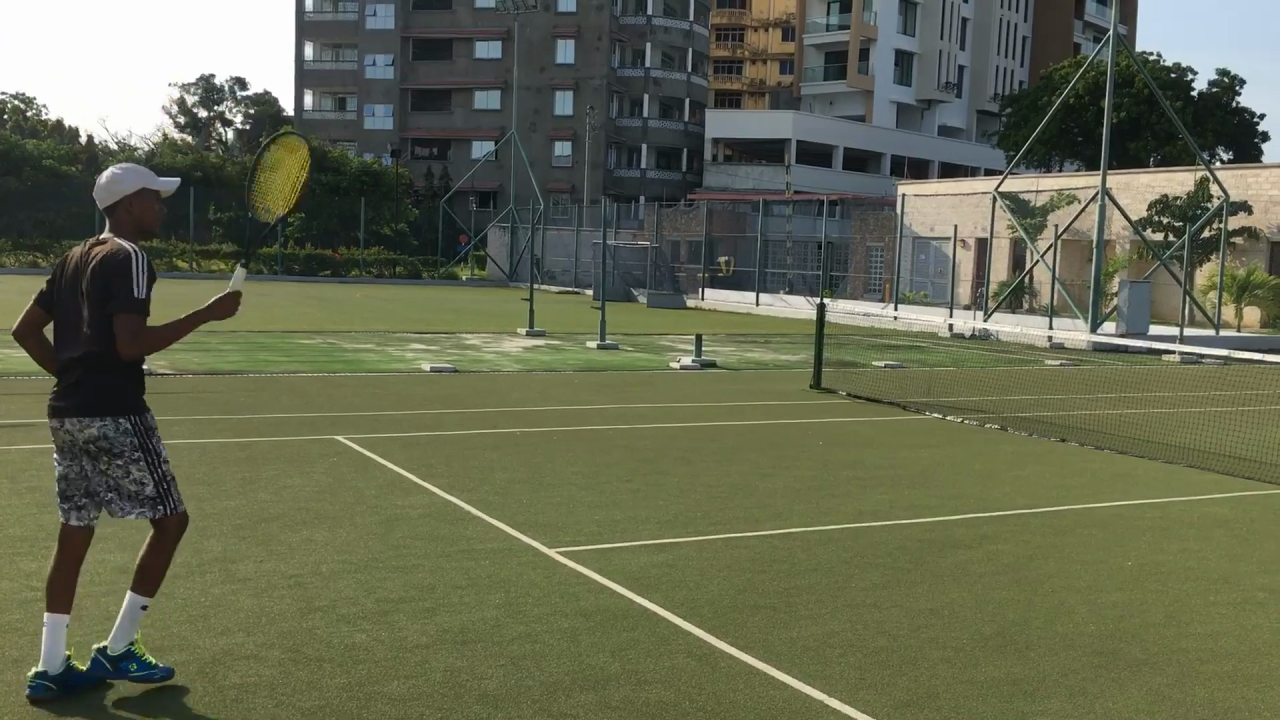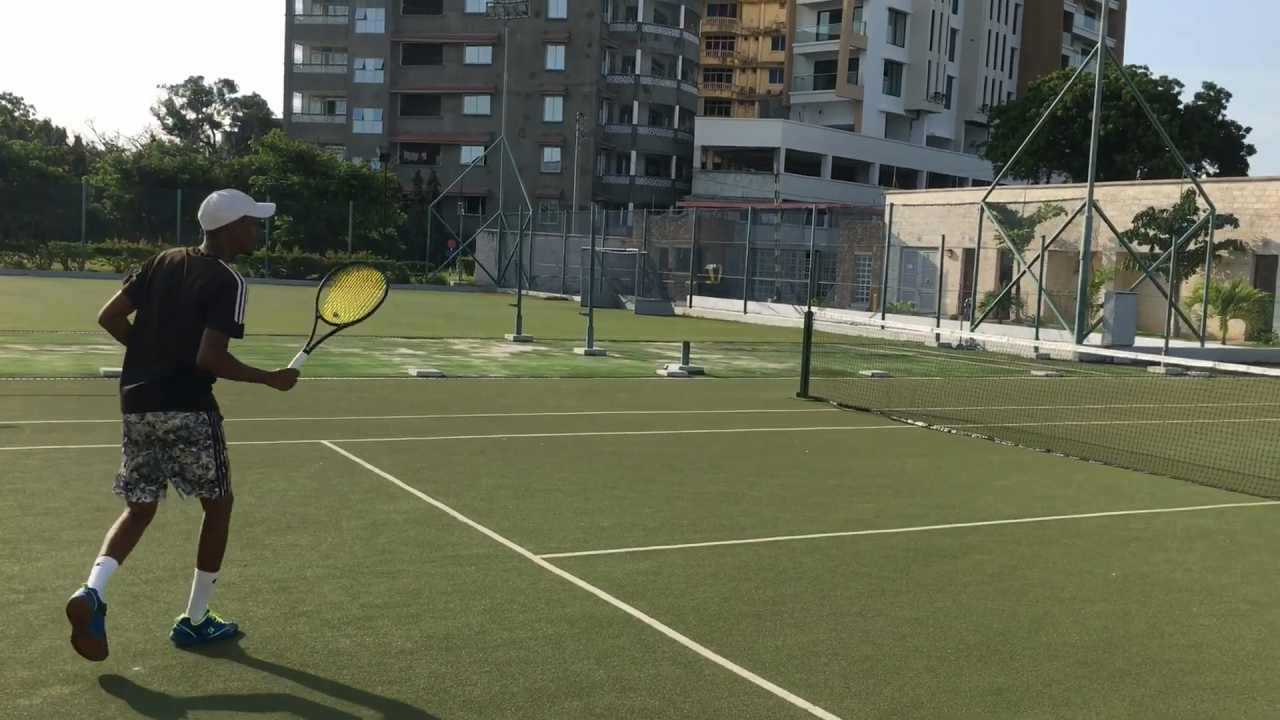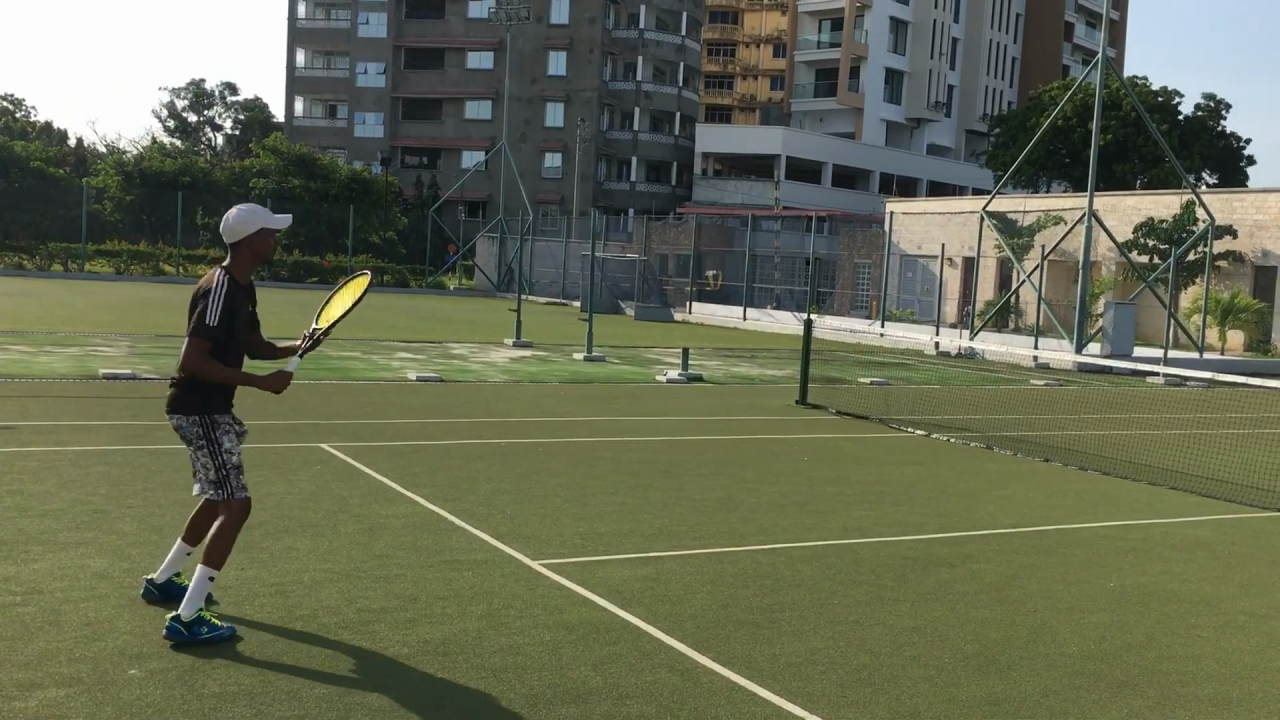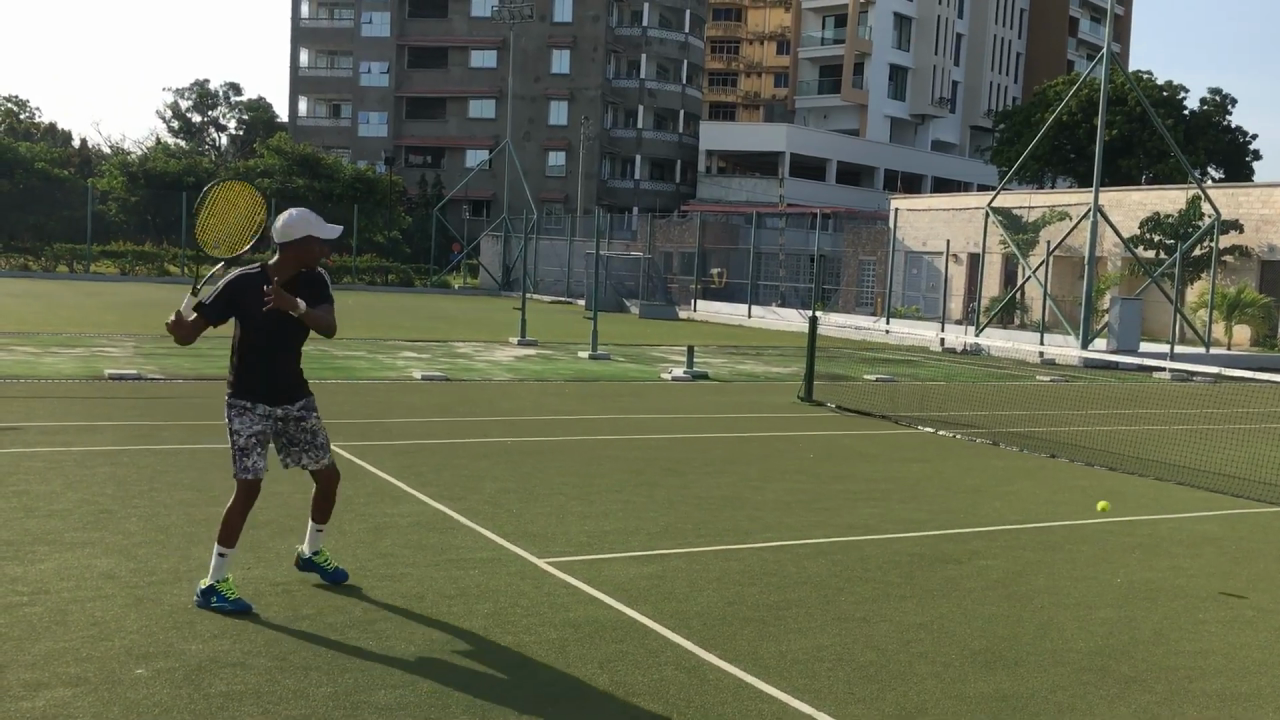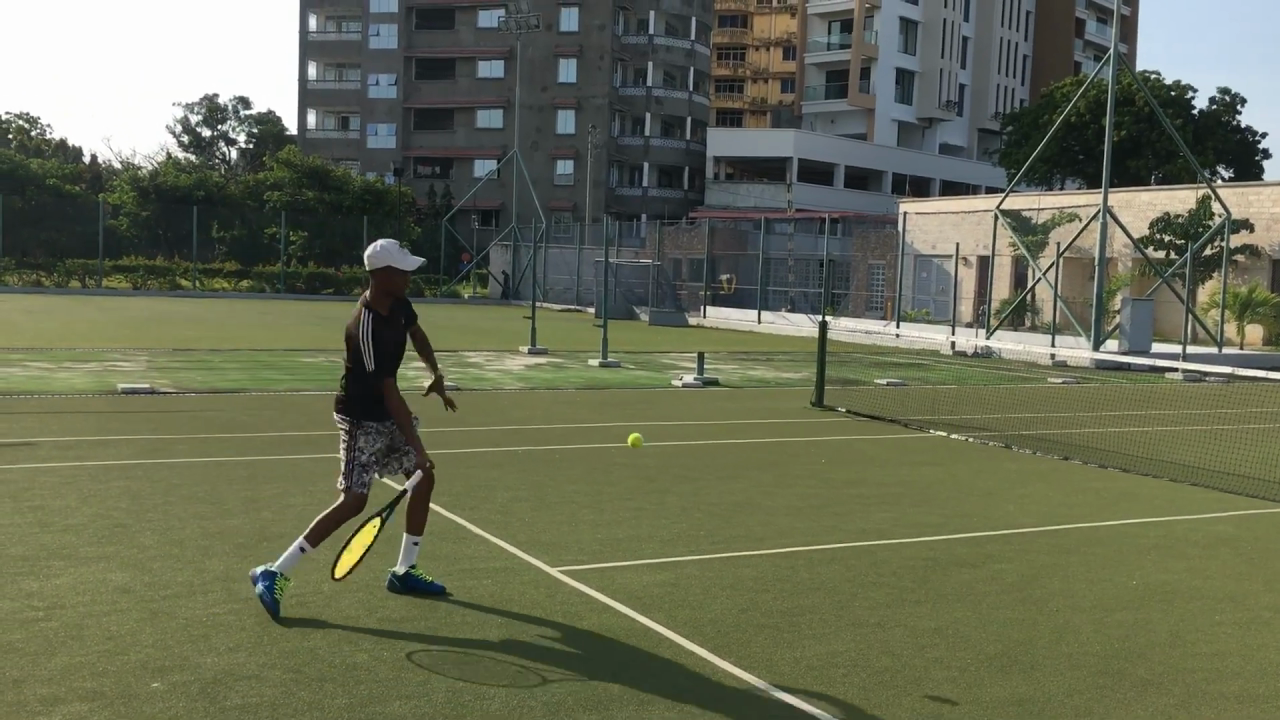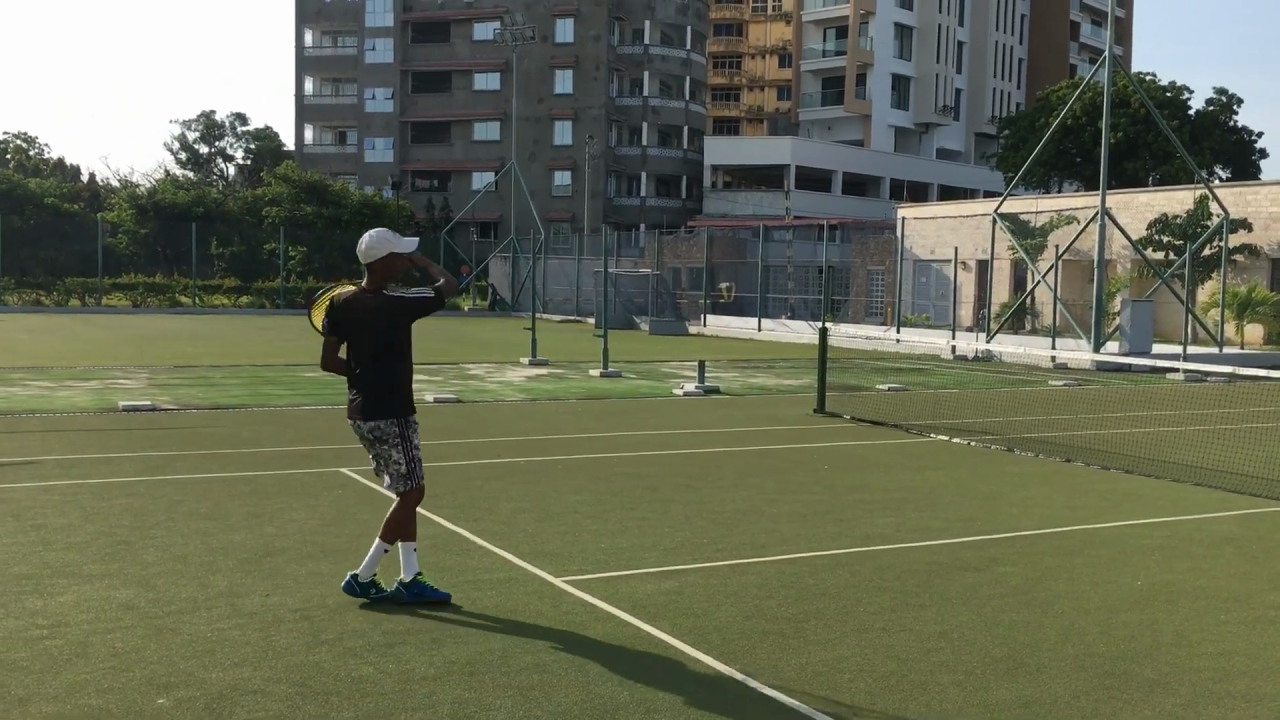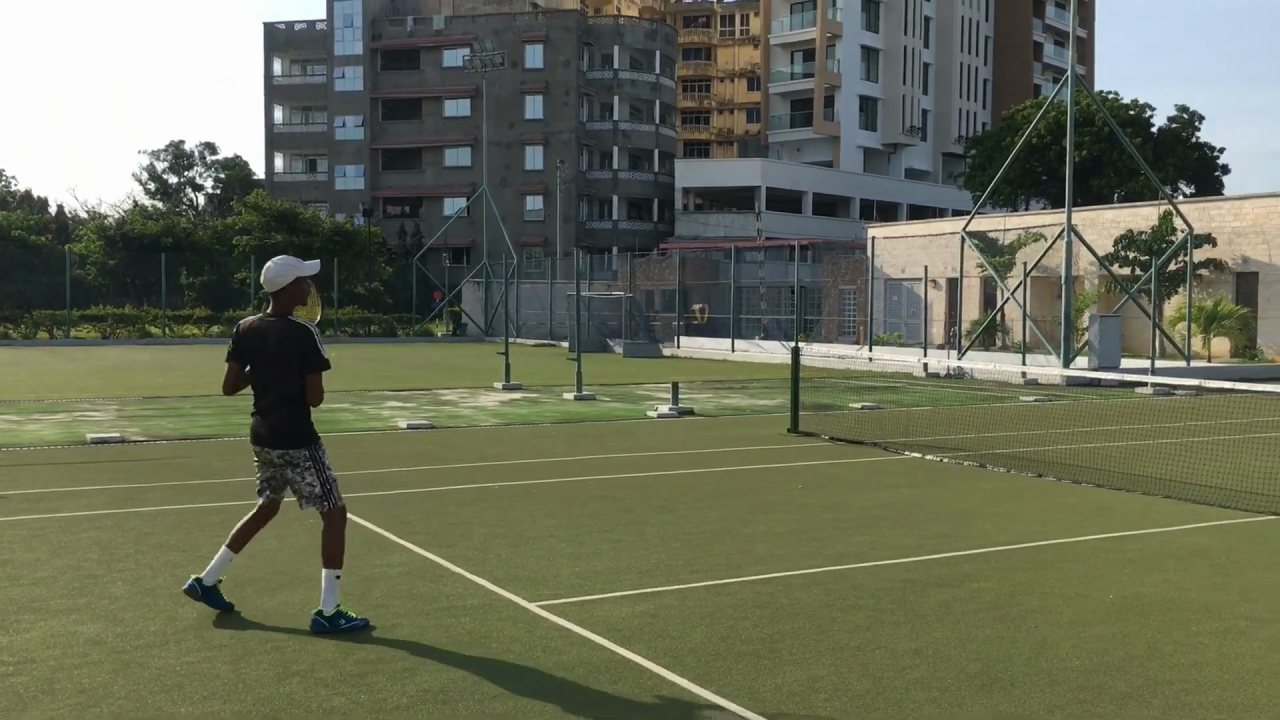
dt=0.5s
person 1, frame 1
left shoulder: (74, 259)
right shoulder: (128, 258)
left elbow: (25, 331)
right elbow: (130, 346)
right wrist: (206, 314)
left hip: (68, 414)
right hip: (116, 414)
left knee: (74, 534)
right knee: (171, 521)
left ankle: (50, 669)
right ankle: (117, 649)
person 1, frame 2
left shoulder: (161, 262)
right shoulder: (229, 283)
left elbow: (109, 319)
right elbow: (208, 358)
right wrist: (269, 378)
left hip: (136, 404)
right hip: (186, 409)
left knee: (138, 510)
right knee: (218, 504)
left ankle: (92, 593)
right ankle: (195, 619)
person 1, frame 3
left shoulder: (242, 285)
right shoulder: (221, 288)
left elbow: (256, 346)
right elbow: (193, 362)
left wrist: (297, 348)
right wrist: (261, 383)
left hip: (206, 409)
right hip: (201, 411)
left knee: (219, 497)
right knee: (236, 506)
left ankle: (163, 580)
right ankle: (187, 618)
person 1, frame 4
left shoulder: (315, 281)
right shoulder: (241, 283)
left elbow: (328, 326)
right elbow: (189, 331)
left wrist: (296, 308)
right wrist: (177, 328)
left hip: (295, 399)
right hip: (247, 402)
left knee: (329, 476)
right knee: (248, 489)
left ankle: (311, 552)
right ankle: (213, 583)
person 1, frame 5
left shoulder: (397, 303)
right shoulder: (367, 328)
left elbow: (417, 335)
right elbow: (391, 395)
left wrist: (436, 374)
right wrist: (417, 449)
left hip: (390, 413)
right hip: (361, 418)
left knee: (424, 481)
right knee: (352, 502)
left ankle: (404, 571)
right ankle: (274, 573)
person 1, frame 6
left shoulder: (338, 302)
right shoulder: (397, 304)
left elbow: (327, 362)
right elbow: (448, 287)
right wrist: (423, 261)
left hip: (361, 411)
right hip: (390, 416)
left knee: (406, 489)
right knee: (412, 493)
left ankle: (410, 579)
right ankle: (362, 578)
person 1, frame 7
left shoulder: (245, 330)
right shoulder: (304, 334)
left elbow: (230, 386)
right elbow: (315, 399)
left hip: (263, 436)
right hip: (297, 439)
left knee: (267, 506)
right knee: (334, 514)
left ankle: (207, 581)
right ankle: (328, 611)
